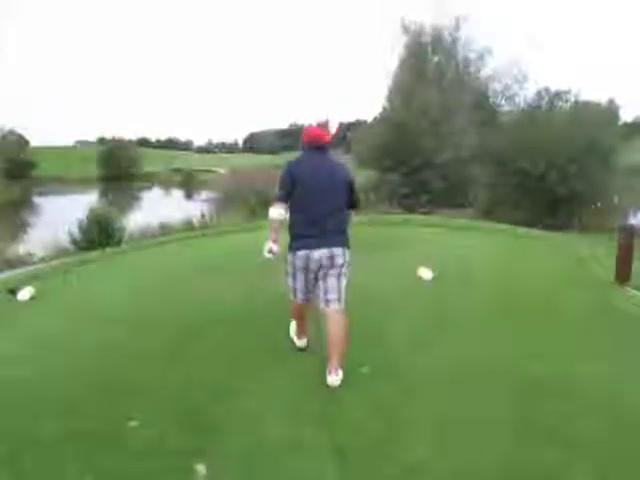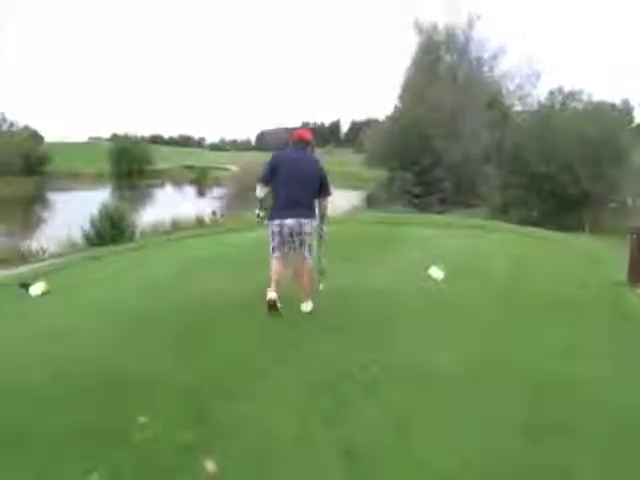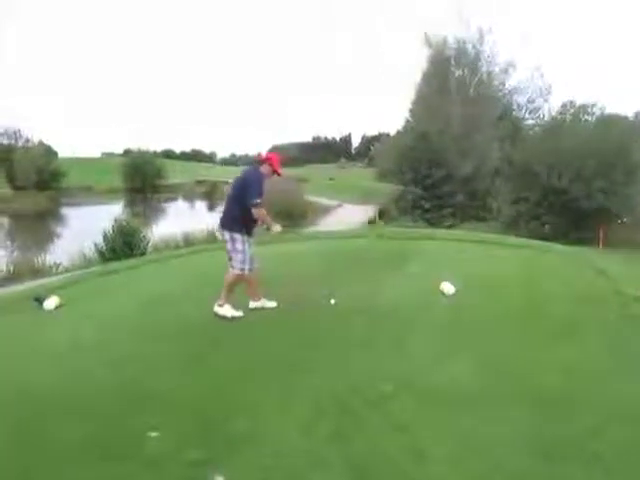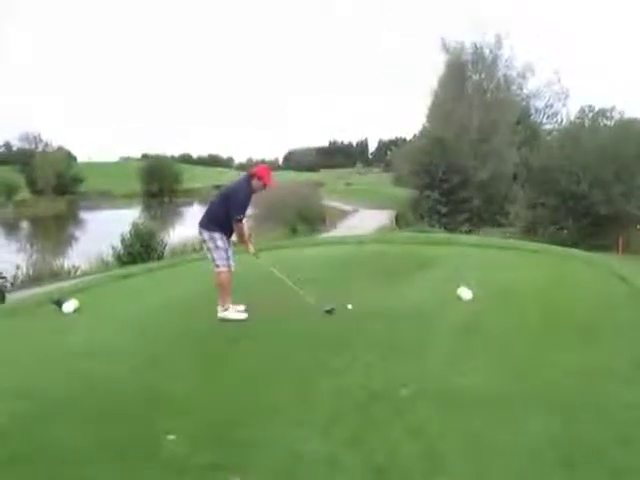
dt=1s
person 1, frame 1
left shoulder: (293, 168)
right shoulder: (342, 170)
left elbow: (279, 206)
right elbow: (351, 208)
left wrist: (271, 239)
left hip: (303, 247)
right hip: (337, 247)
left knee: (301, 297)
right knee: (334, 307)
left ankle: (300, 335)
right ankle: (334, 369)
person 1, frame 2
left shoulder: (278, 158)
right shoulder: (316, 164)
left elbow: (262, 186)
right elbow: (323, 197)
left wrist: (259, 208)
right wrist: (322, 220)
left hip: (279, 218)
right hip: (306, 218)
left knee: (277, 256)
right knee: (305, 258)
left ankle: (272, 291)
right ankle: (306, 301)
person 1, frame 3
left shoulder: (250, 175)
right shoulder: (255, 178)
right elbow: (256, 210)
left wrist: (268, 222)
right wrist: (272, 225)
left hip: (239, 227)
right hip: (235, 229)
left knee: (248, 266)
right knee: (238, 268)
left ankle: (256, 299)
right ankle: (222, 304)
person 1, frame 4
left shoulder: (244, 187)
right shoulder: (241, 192)
left elbow: (238, 219)
right elbow: (237, 223)
left wrist: (246, 236)
right wrist: (246, 243)
left hip: (220, 229)
right hip: (211, 229)
left knee: (227, 267)
right knee: (223, 268)
left ankle: (225, 303)
right ankle: (224, 309)
